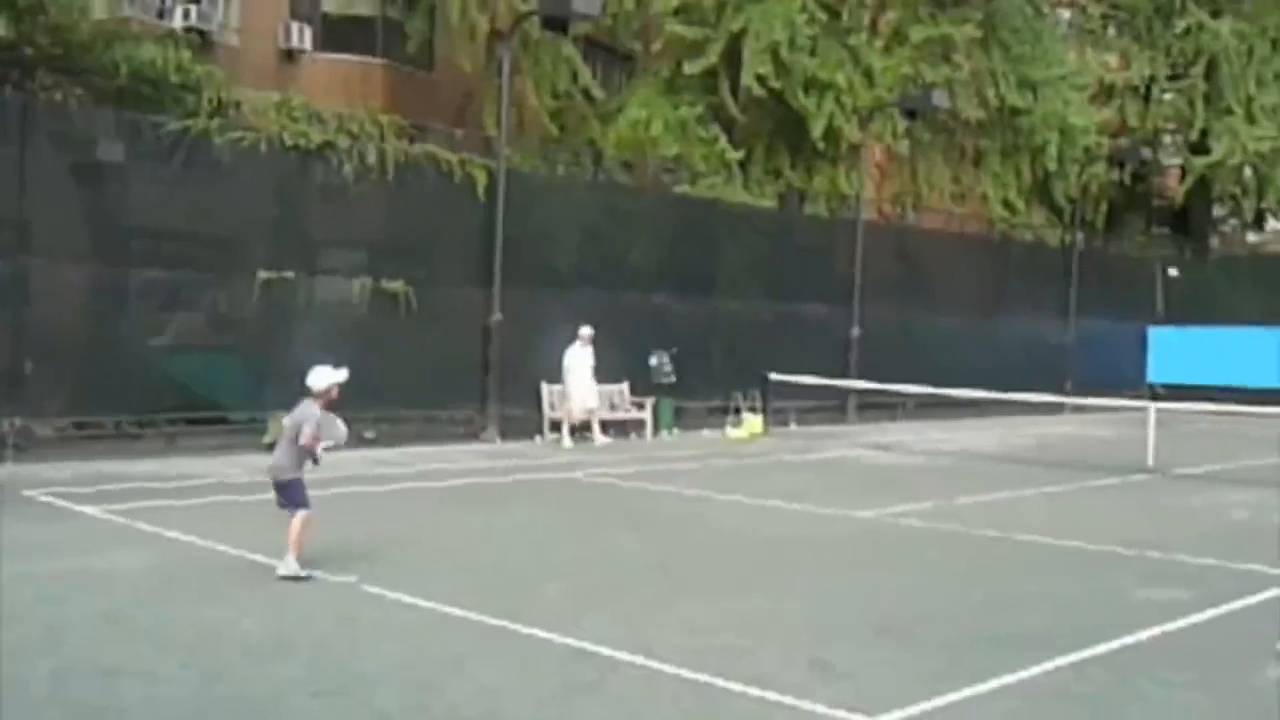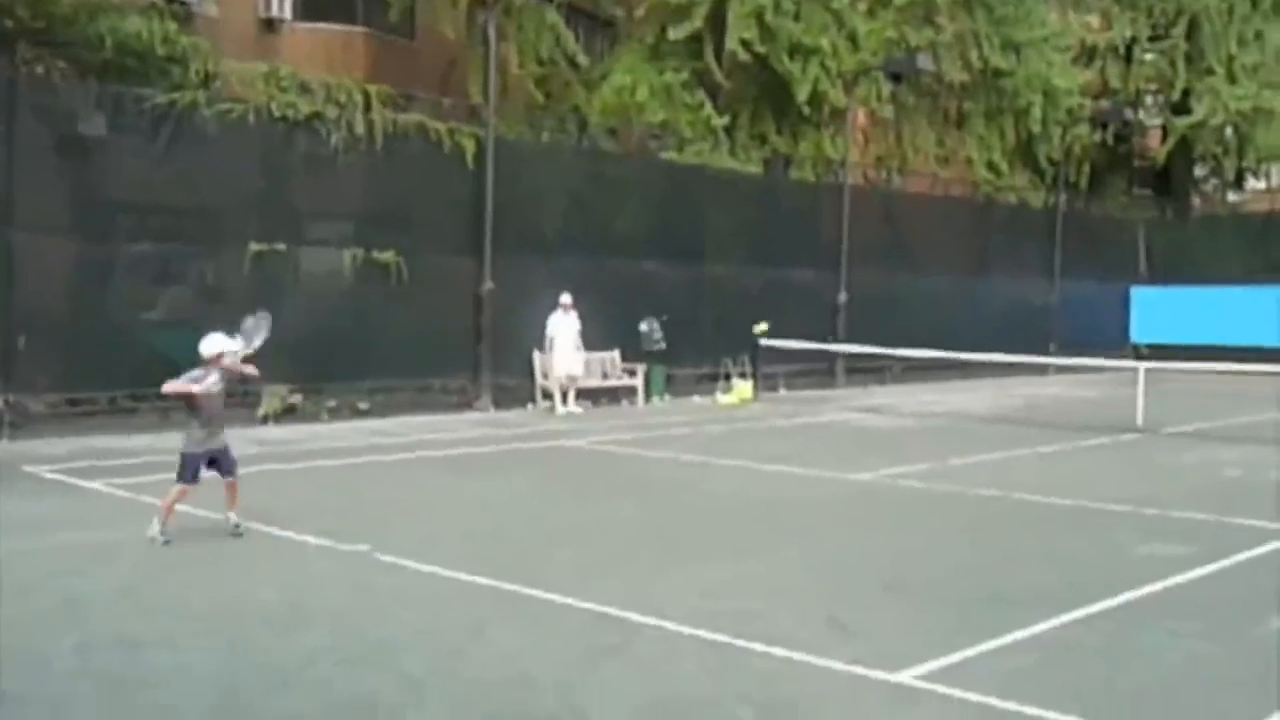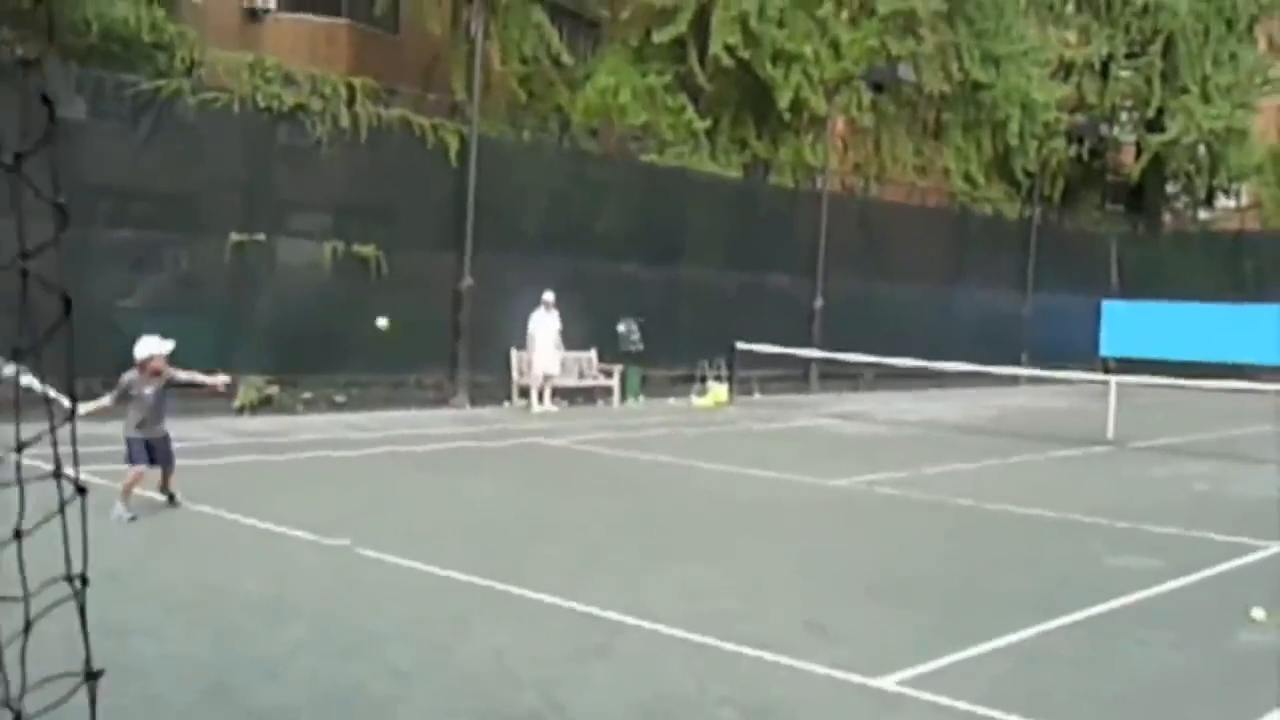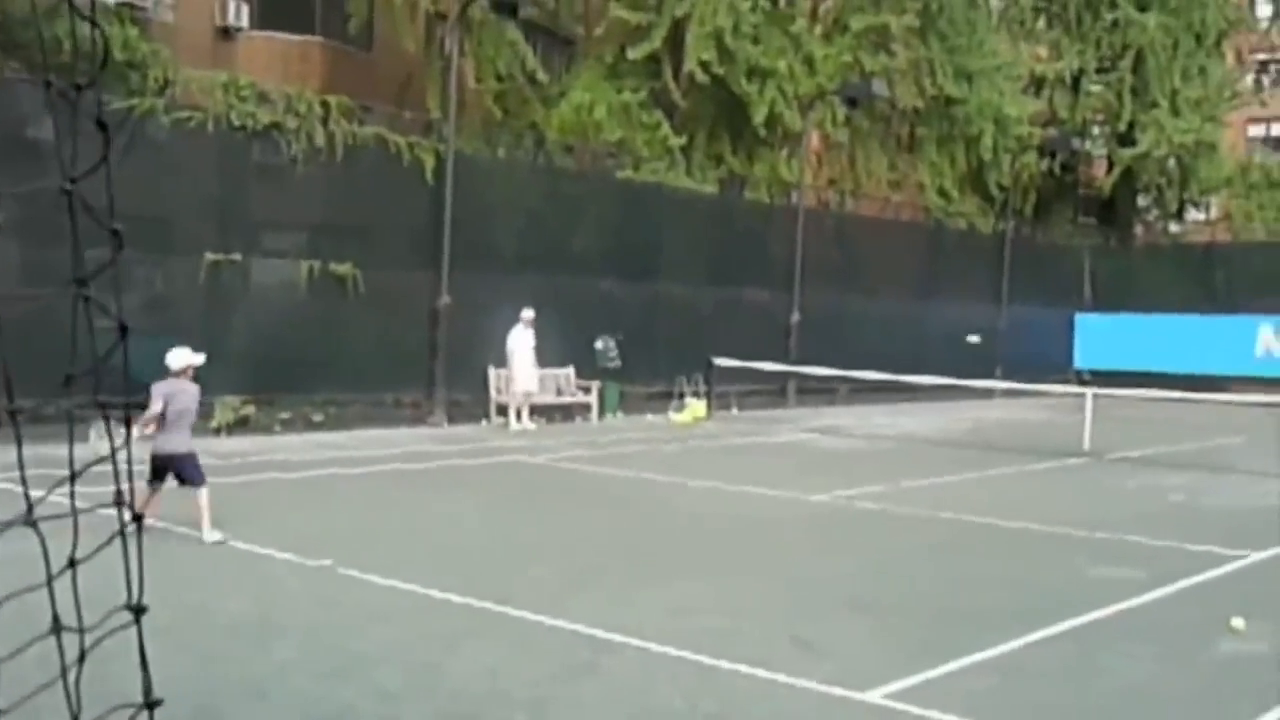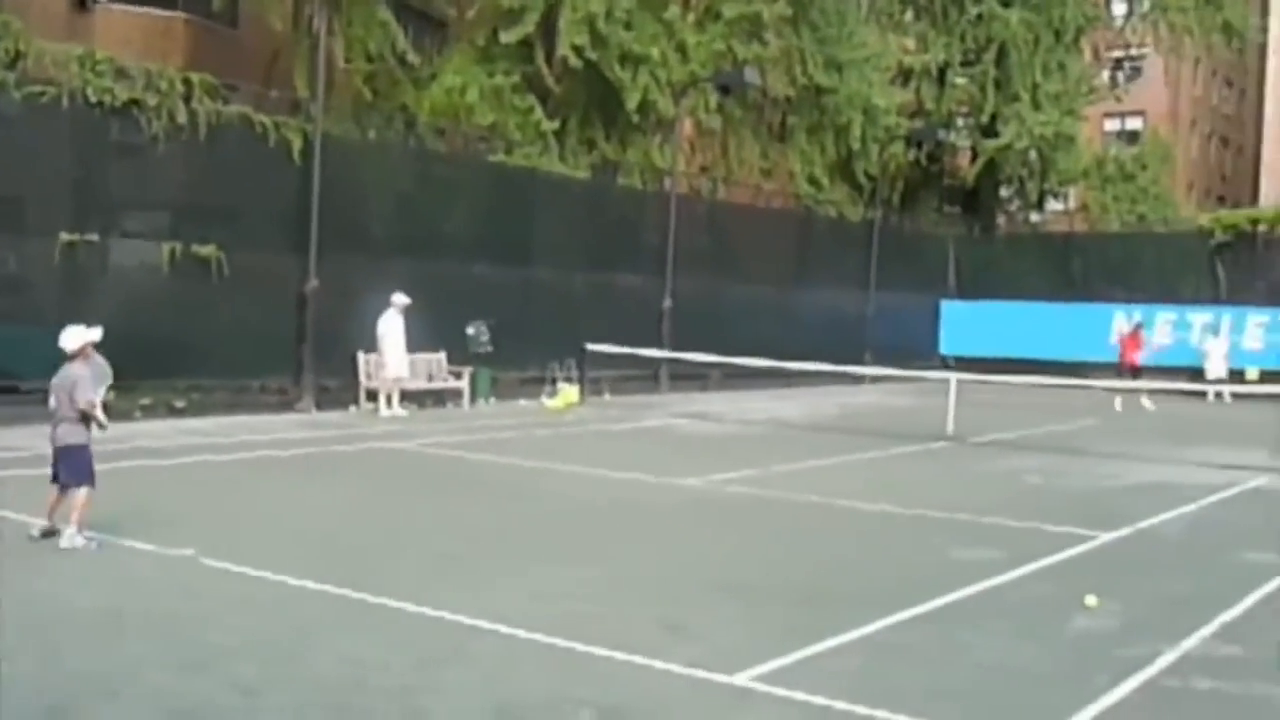
dt=0.7s
person 1, frame 1
left shoulder: (306, 405)
right shoulder: (314, 414)
left elbow: (285, 424)
right elbow: (304, 441)
right wrist: (315, 450)
left hip: (287, 466)
right hip: (286, 469)
left knee: (301, 511)
right knee: (301, 511)
left ankle: (291, 560)
right ankle: (288, 564)
person 1, frame 2
left shoulder: (224, 372)
right shoulder: (196, 376)
left elbow: (253, 372)
right elbow: (166, 388)
left wrist: (239, 366)
right wrist: (192, 389)
left hip: (217, 440)
right hip: (195, 444)
left knee: (232, 478)
right knee: (183, 487)
left ankle: (231, 519)
right ankle: (158, 525)
person 1, frame 3
left shoulder: (166, 373)
right shoulder: (130, 380)
left elbow: (188, 376)
right elbow: (112, 399)
left wrist: (212, 380)
right wrist: (86, 407)
left hip: (157, 432)
right hip: (135, 433)
left knee: (168, 465)
right knee: (137, 471)
left ankle: (166, 489)
right ankle: (122, 505)
person 1, frame 4
left shoulder: (159, 387)
right shoulder: (194, 390)
left elbow: (155, 410)
left wrist: (140, 426)
left hip: (159, 448)
right hip: (182, 448)
left knee: (154, 486)
right knee: (201, 487)
right ankle: (207, 531)
person 1, frame 5
left shoulder: (60, 375)
right shoulder: (82, 373)
left elbow: (53, 404)
right elbow: (83, 405)
left wrist: (93, 405)
right wrist: (98, 418)
left hip: (59, 436)
right hip: (75, 437)
left knee: (63, 485)
right knee: (85, 485)
left ankle: (47, 526)
right ankle: (71, 535)
